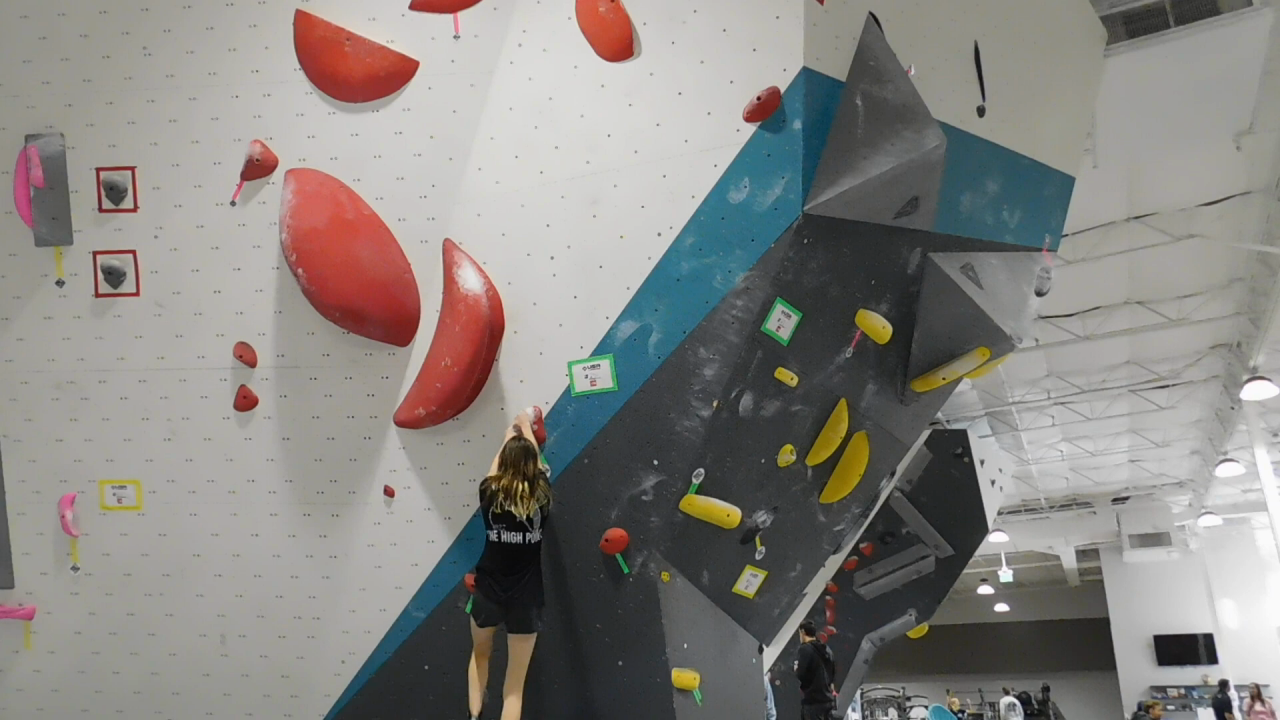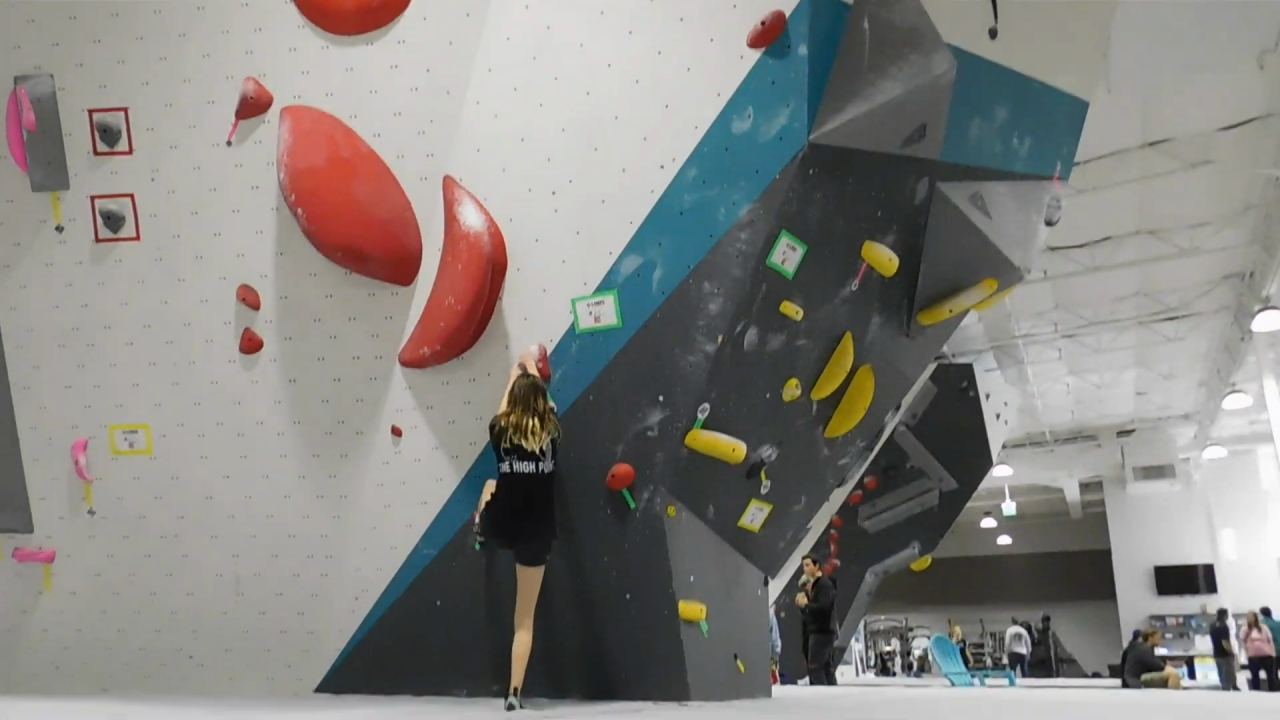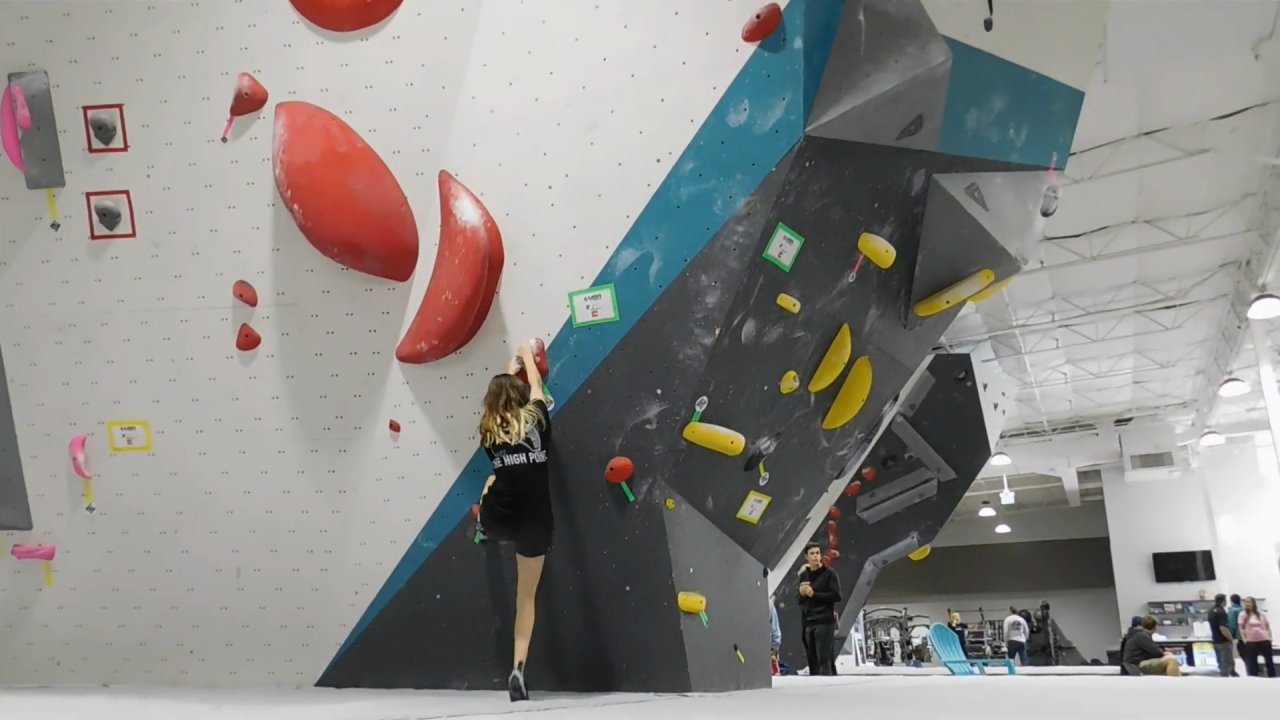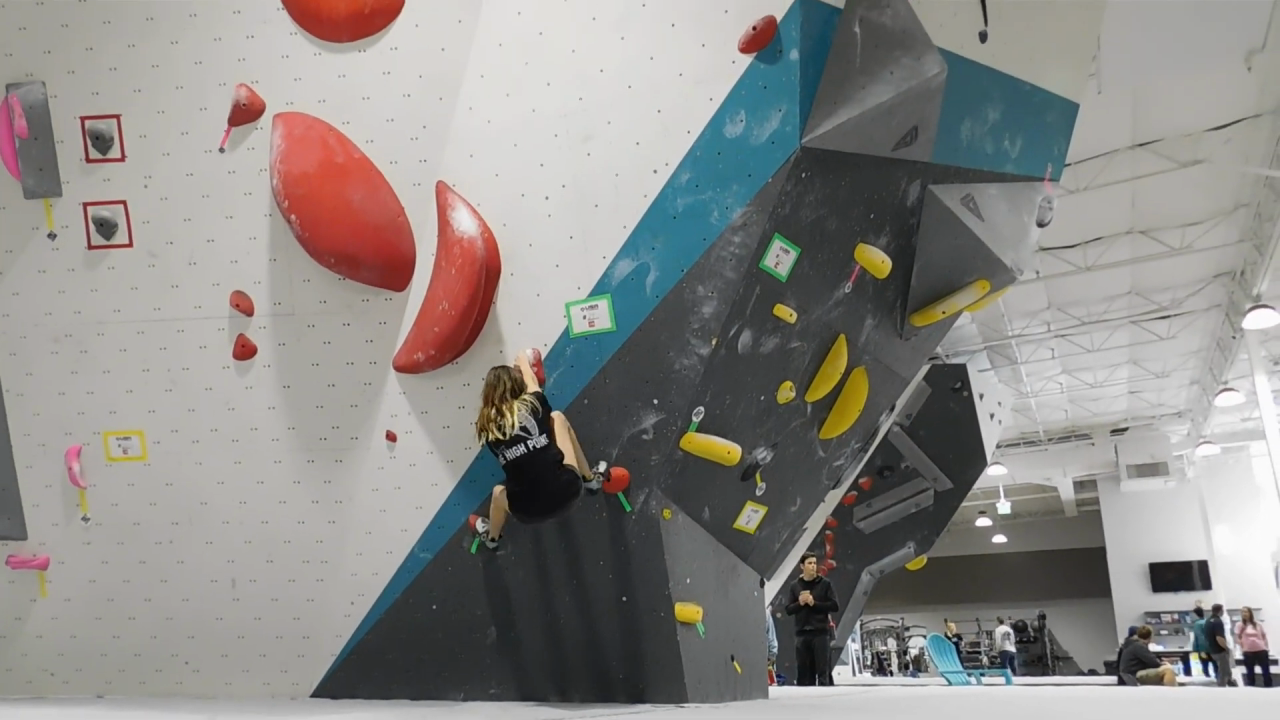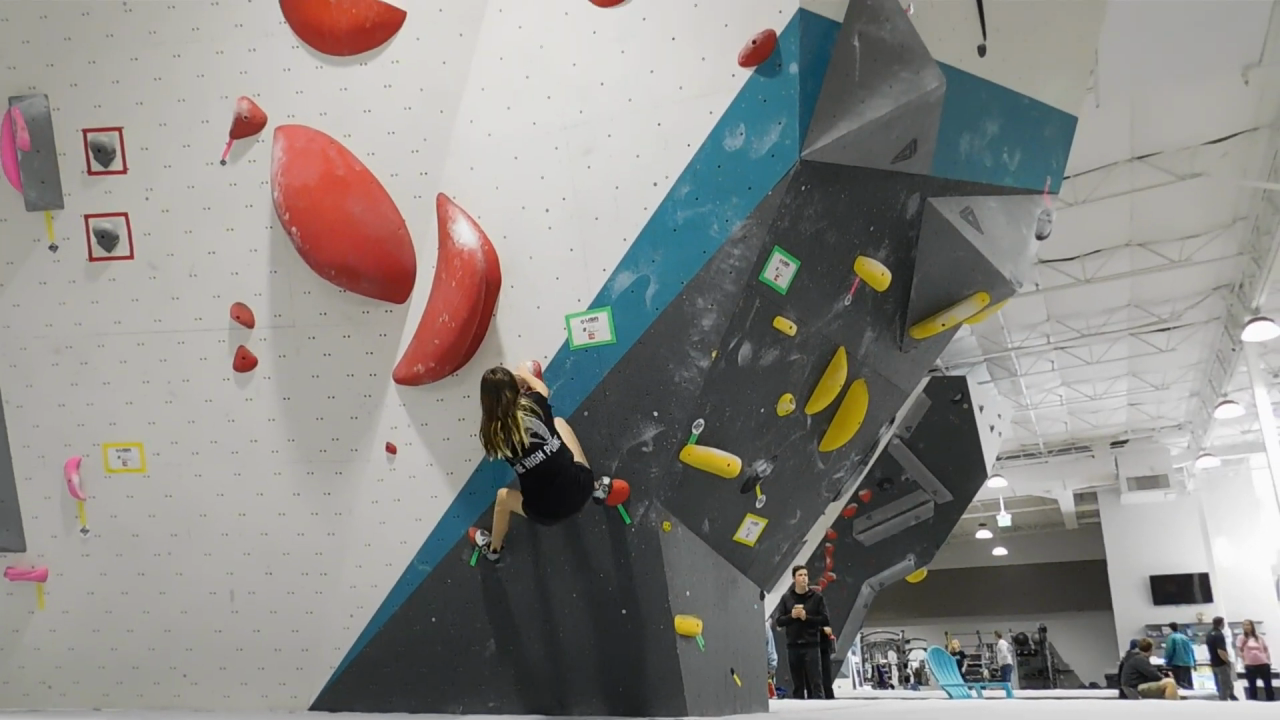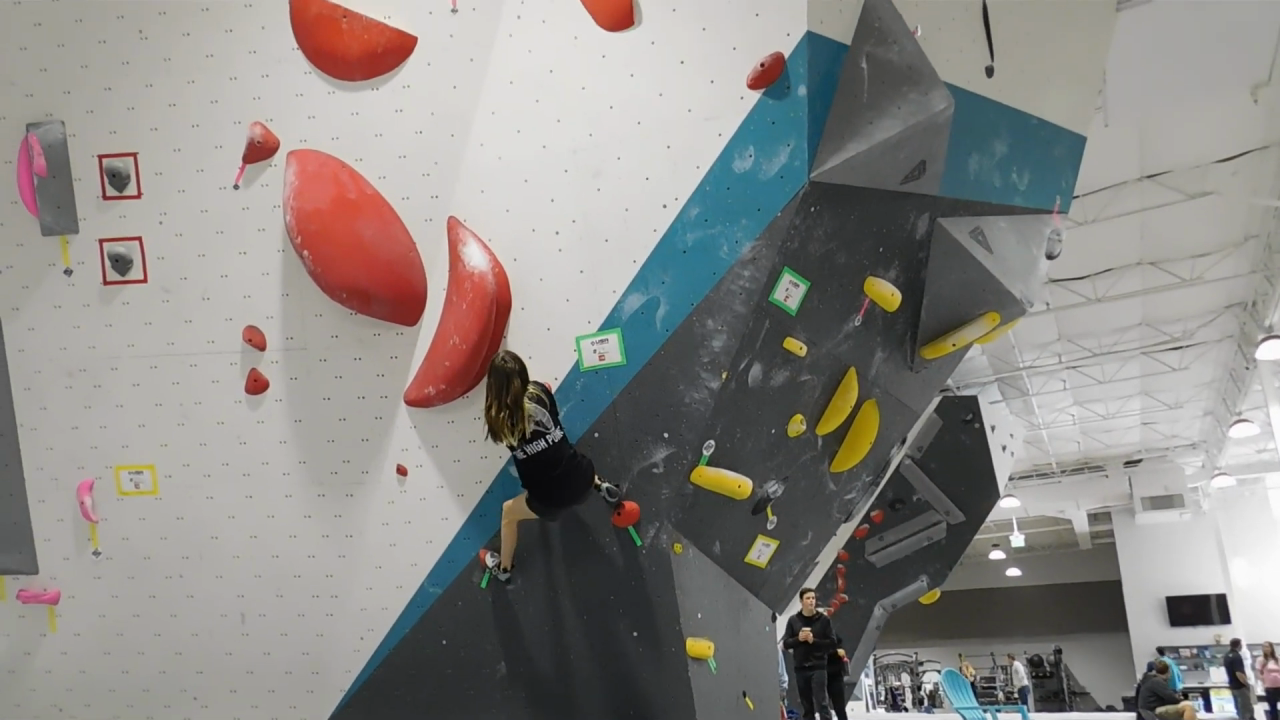
dt=0.5s
person 1, frame 1
left shoulder: (490, 492)
right shoulder: (541, 493)
left elbow: (496, 469)
right elbow: (535, 462)
left wrist: (509, 438)
right wrist: (527, 428)
left hip: (489, 593)
right hip: (526, 600)
left knee: (480, 657)
right knee: (514, 687)
person 1, frame 2
left shoulder: (501, 430)
right shoulder: (551, 428)
left elbow: (506, 408)
right elbow: (540, 398)
left wrist: (515, 375)
right wrist: (531, 368)
left hip: (498, 528)
right hip: (536, 534)
right knee: (524, 620)
left ankle: (480, 528)
right ankle: (514, 696)
person 1, frame 3
left shoulder: (487, 429)
right shoulder: (536, 417)
left elbow: (499, 391)
right elbow: (536, 385)
left wrist: (510, 370)
right wrist: (527, 355)
left hip: (497, 518)
right hip: (536, 522)
right knee: (527, 598)
left ankle: (484, 527)
right ankle: (518, 670)
person 1, frame 4
left shoulder: (486, 425)
right shoulder: (533, 405)
right elbow: (532, 383)
right wrist: (523, 362)
left hip: (526, 511)
right hip: (565, 494)
left knee: (499, 493)
right knee: (557, 417)
left ankle: (491, 538)
right ankle: (590, 478)
person 1, frame 5
left shoulder: (491, 432)
right shoulder: (532, 403)
right elbow: (543, 388)
right wrist: (525, 375)
left hip: (545, 510)
right hip: (578, 485)
left knee: (503, 498)
left ankle: (493, 549)
right ankle: (595, 487)
person 1, frame 6
left shoulder: (496, 418)
right shoulder: (539, 392)
left hip: (550, 499)
right hip: (581, 477)
left knee: (509, 512)
left ankle: (503, 568)
right ankle: (602, 486)
